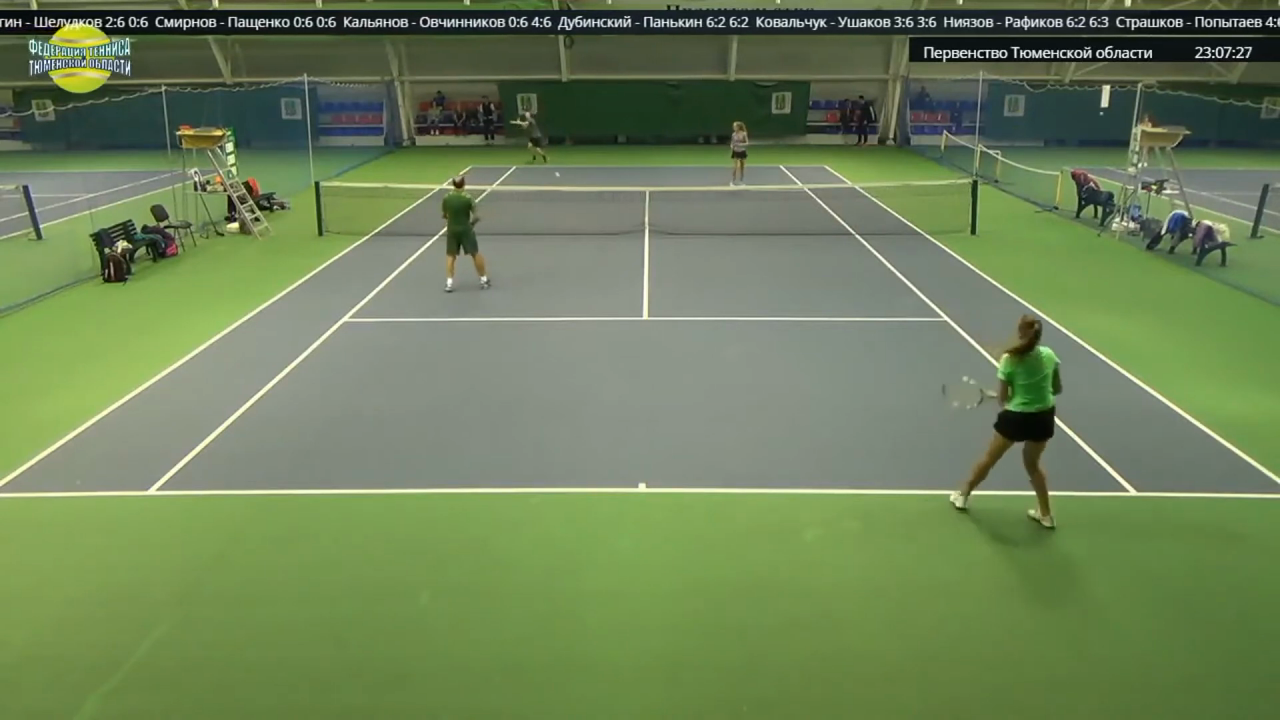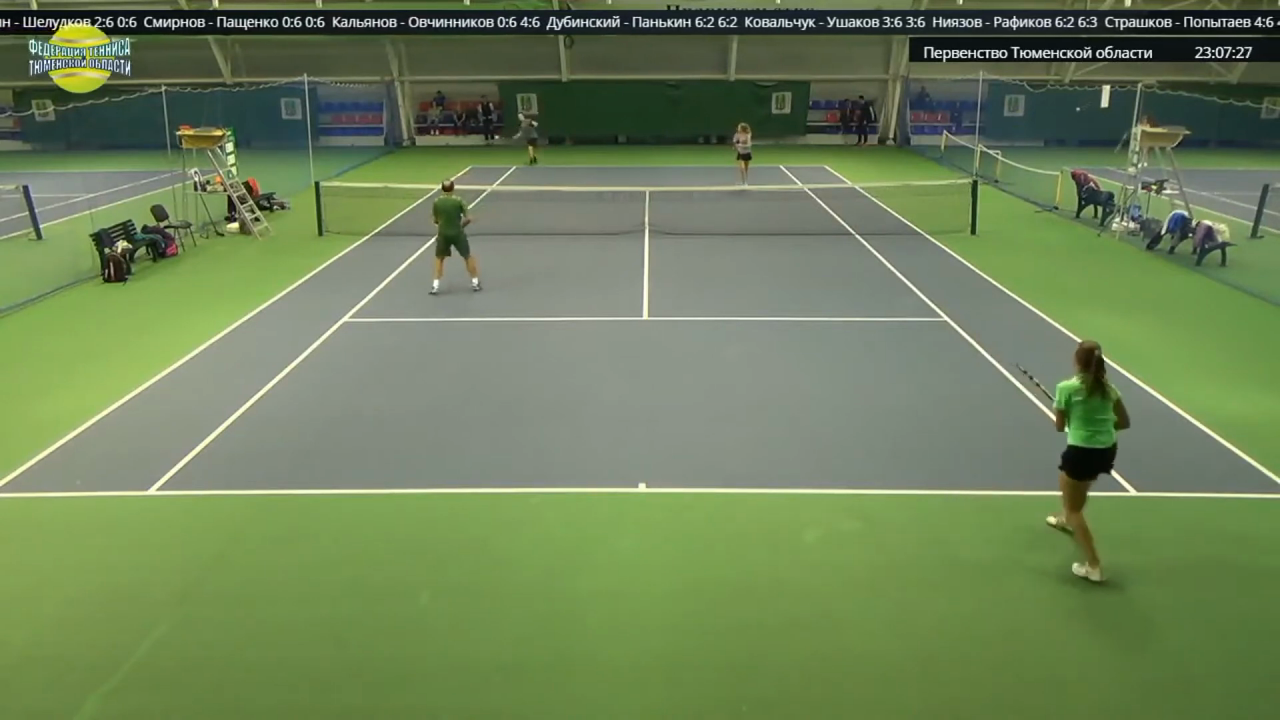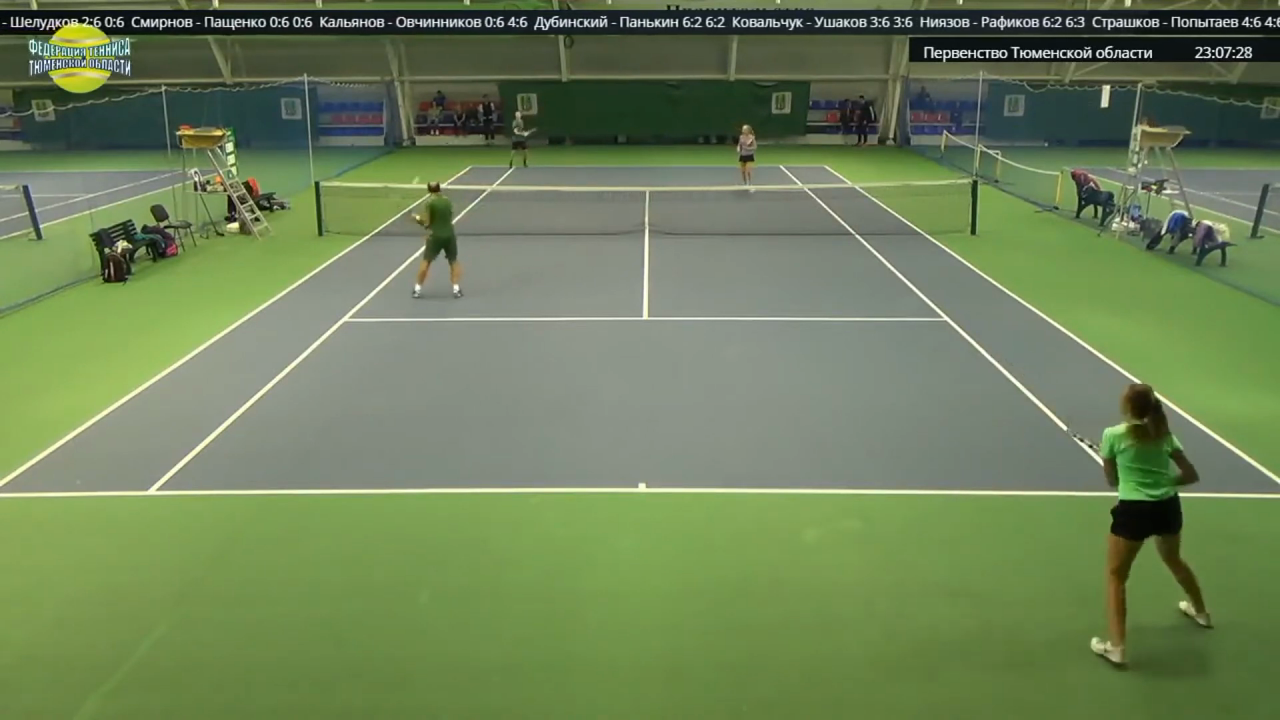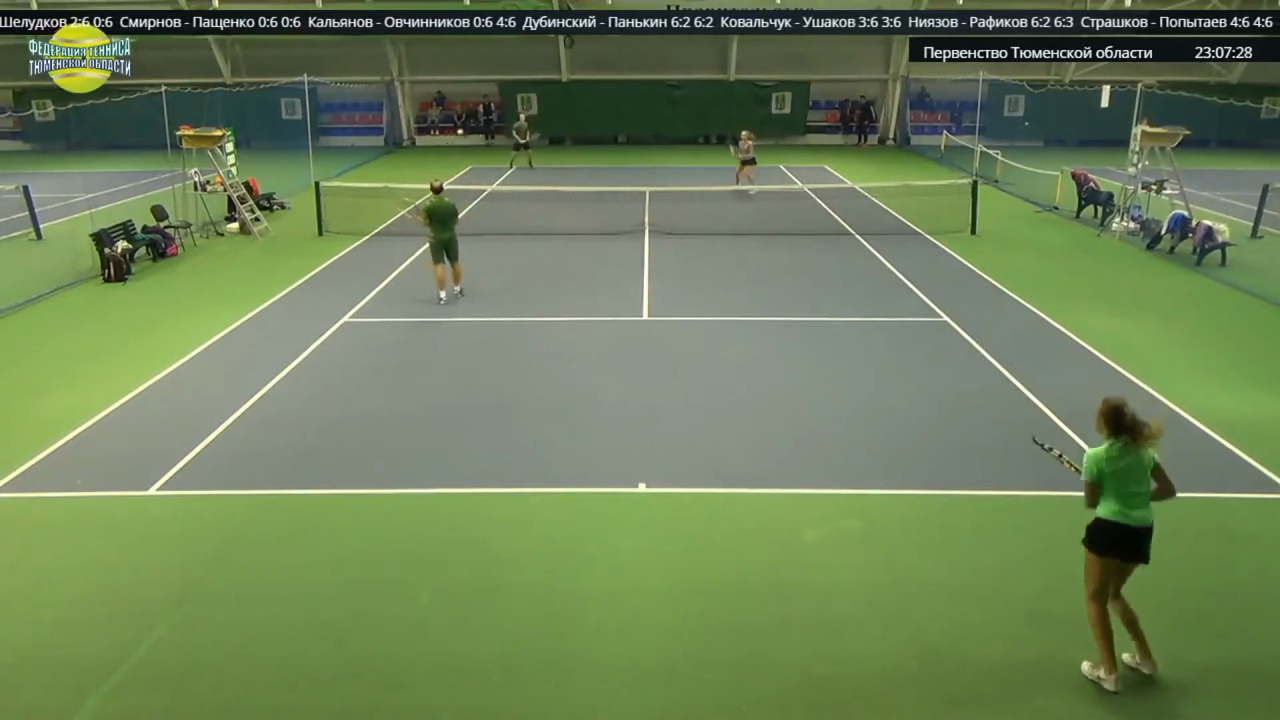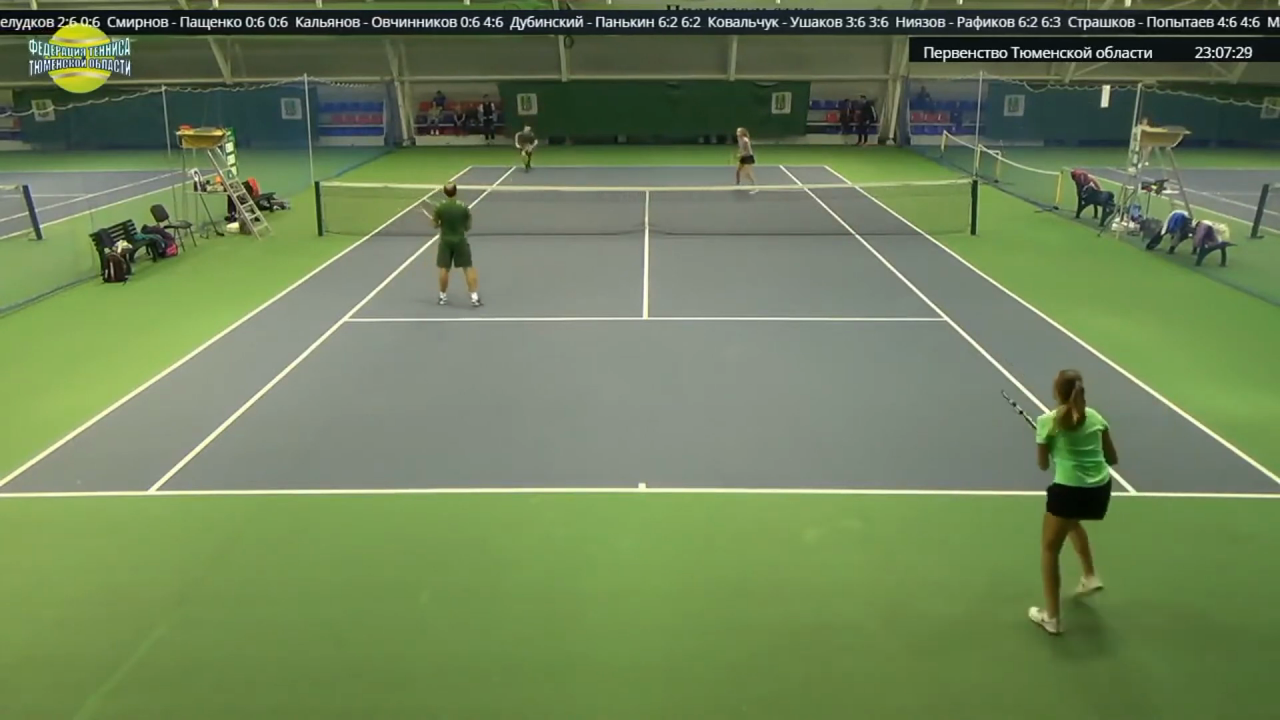
dt=0.5s
person 1, frame 1
left shoulder: (1009, 359)
right shoulder: (1050, 356)
left elbow: (1003, 397)
right elbow: (1057, 389)
left hip: (1017, 416)
right hip: (1044, 417)
left knee: (989, 459)
right knee: (1032, 463)
left ankle: (963, 496)
right ankle: (1045, 514)
person 1, frame 2
left shoulder: (1066, 388)
right shoulder: (1109, 387)
left elbow: (1060, 426)
right elbow: (1125, 423)
left hip: (1081, 453)
right hip: (1107, 451)
left knee: (1074, 508)
right knee: (1076, 493)
left ankle: (1093, 567)
right ankle: (1067, 520)
person 1, frame 3
left shoulder: (1113, 435)
right shoulder: (1165, 435)
left elbow: (1112, 481)
right elbow: (1191, 476)
left hip: (1134, 511)
right hip: (1167, 507)
left knee: (1116, 576)
right knee: (1174, 560)
left ankle: (1116, 645)
right ankle: (1200, 611)
person 1, frame 4
left shoulder: (1096, 457)
right shoulder: (1145, 450)
left elbow: (1091, 503)
right elbow: (1168, 491)
left hip: (1110, 529)
right hip: (1142, 533)
left knee: (1096, 598)
right knee: (1112, 592)
left ankle: (1106, 670)
right ankle: (1145, 657)
person 1, frame 5
left shoulder: (1047, 421)
right shoulder: (1095, 417)
left elbow: (1043, 465)
right elbow: (1112, 458)
left hip: (1068, 491)
right hip: (1100, 490)
left knee: (1050, 549)
right knee: (1072, 524)
left ankle: (1051, 616)
right ankle: (1090, 576)
